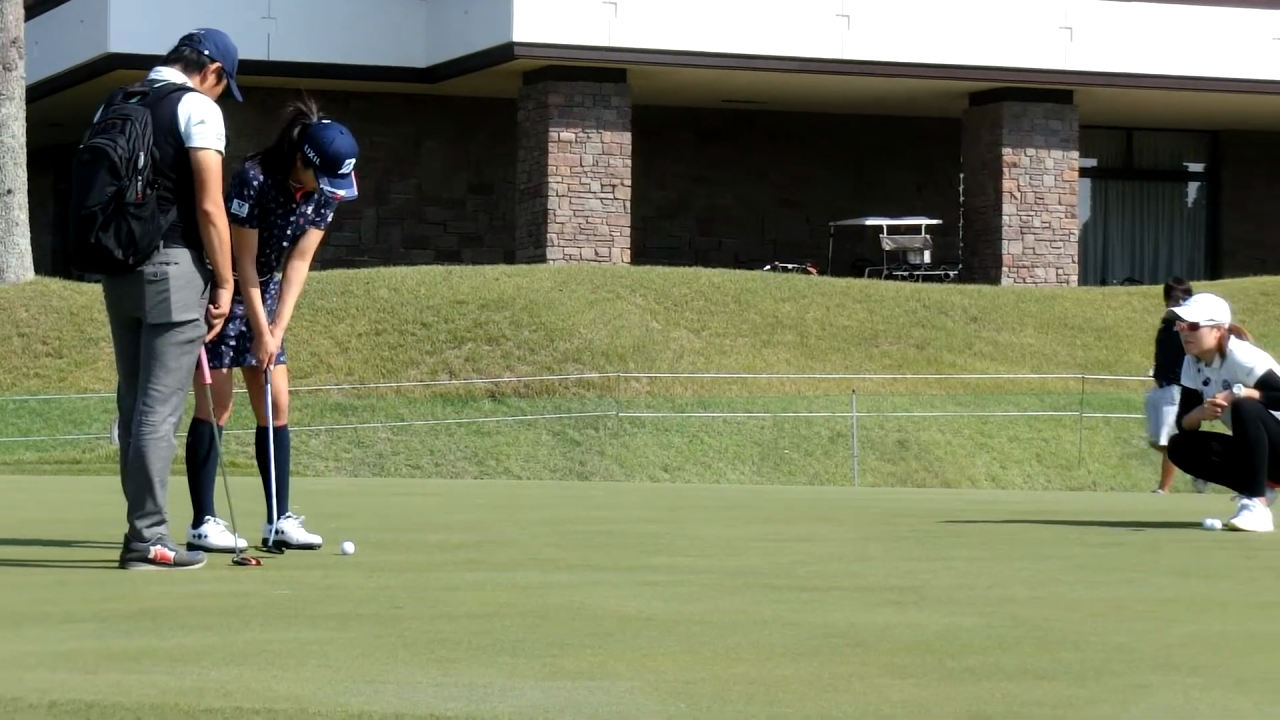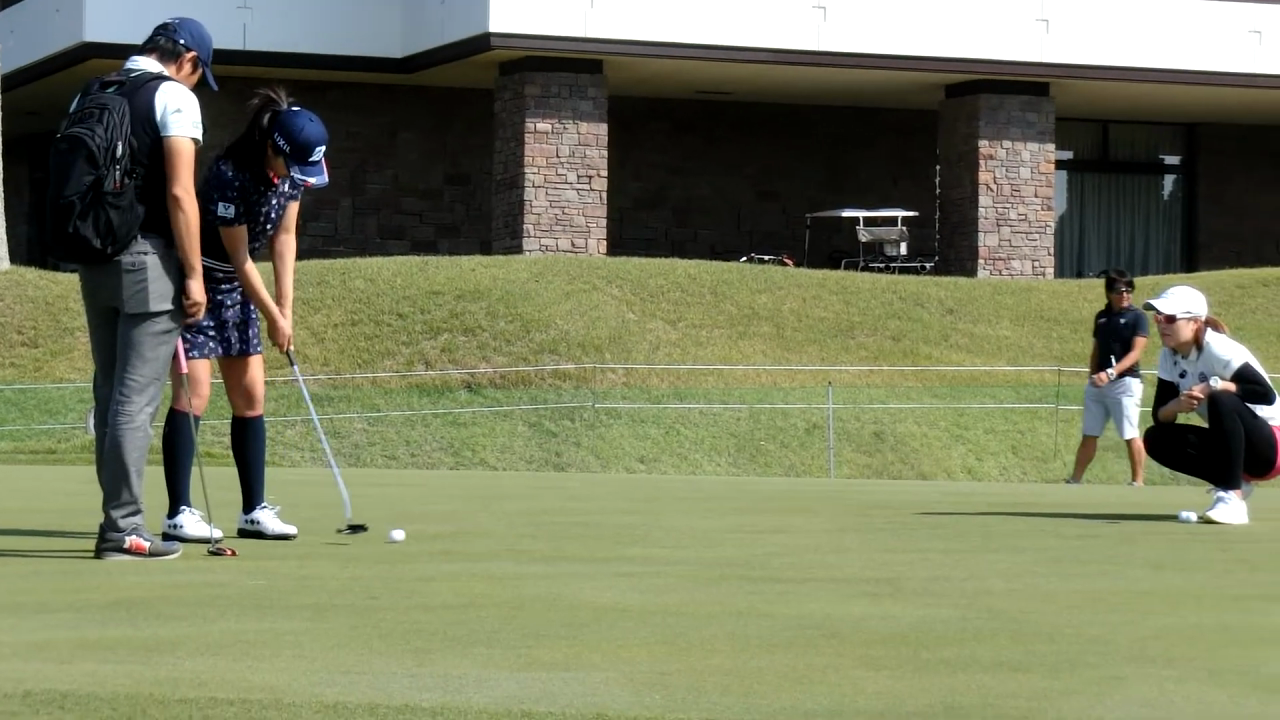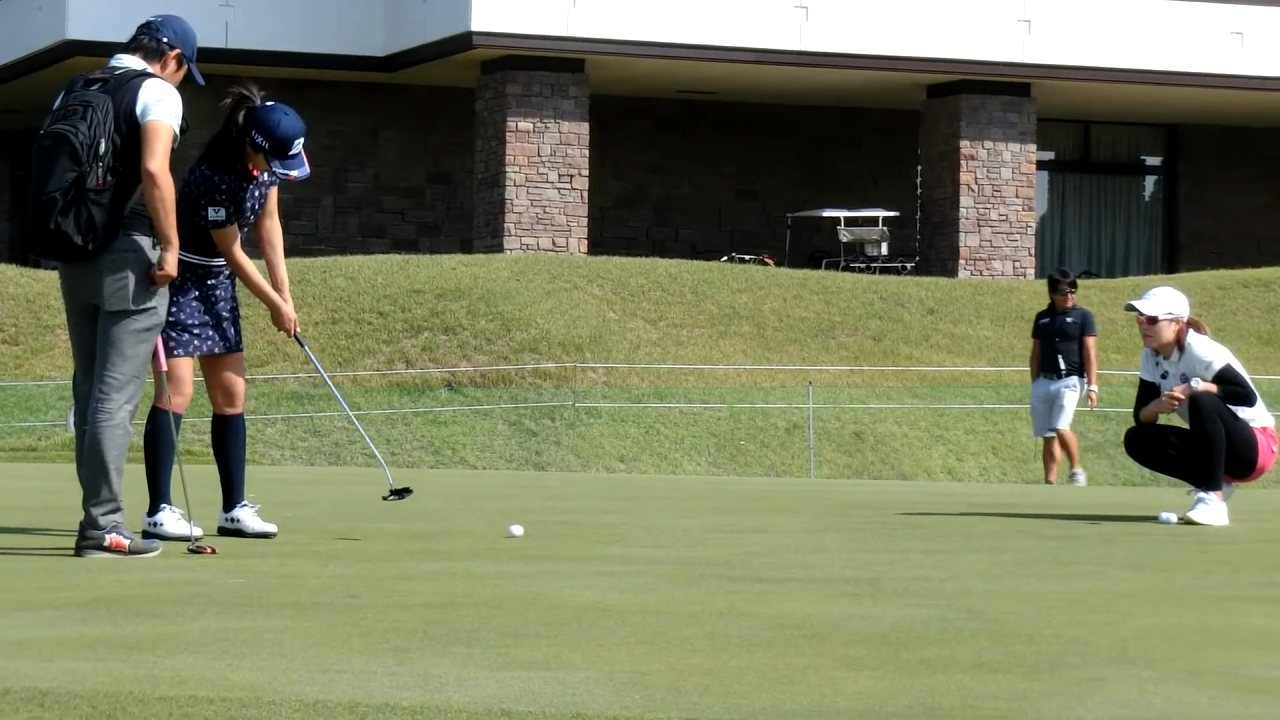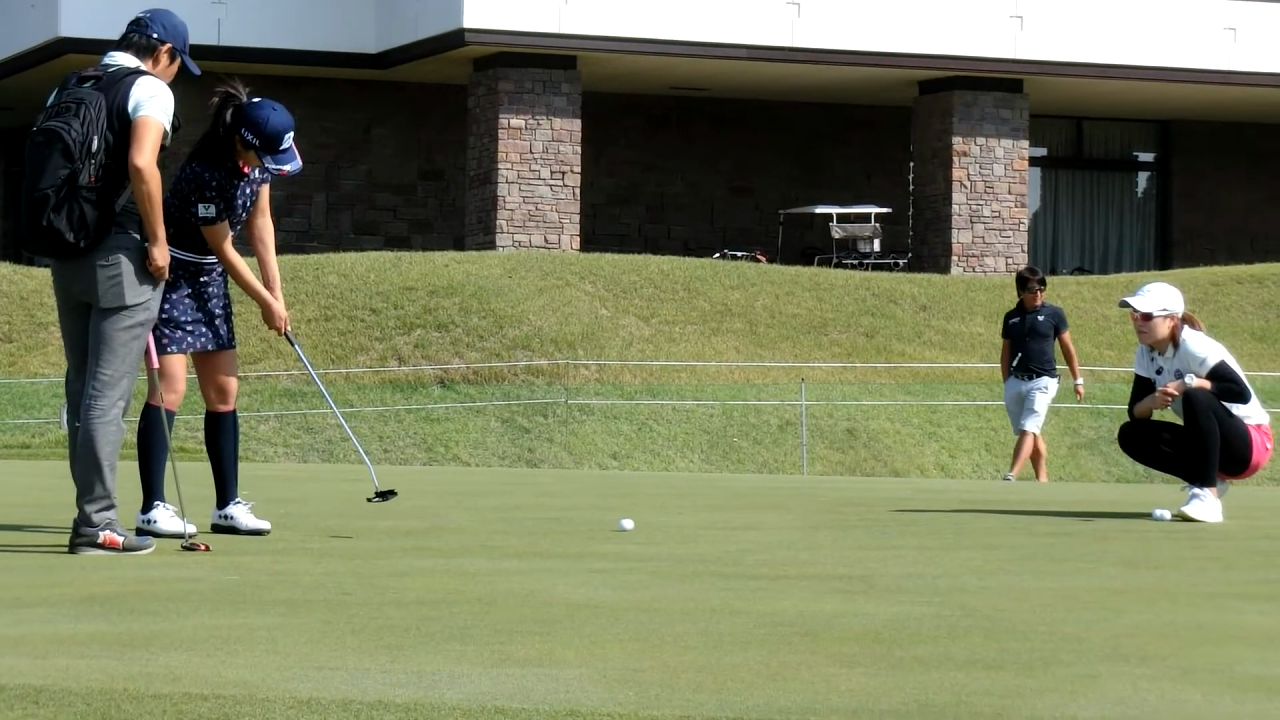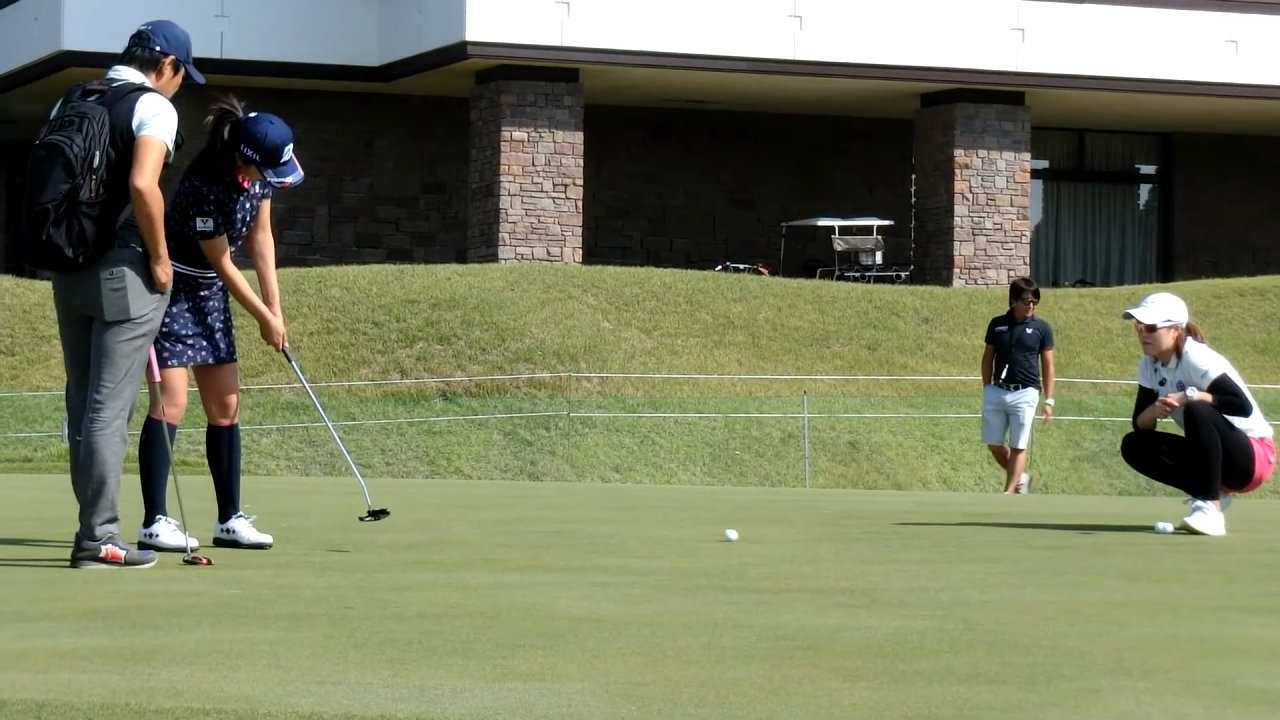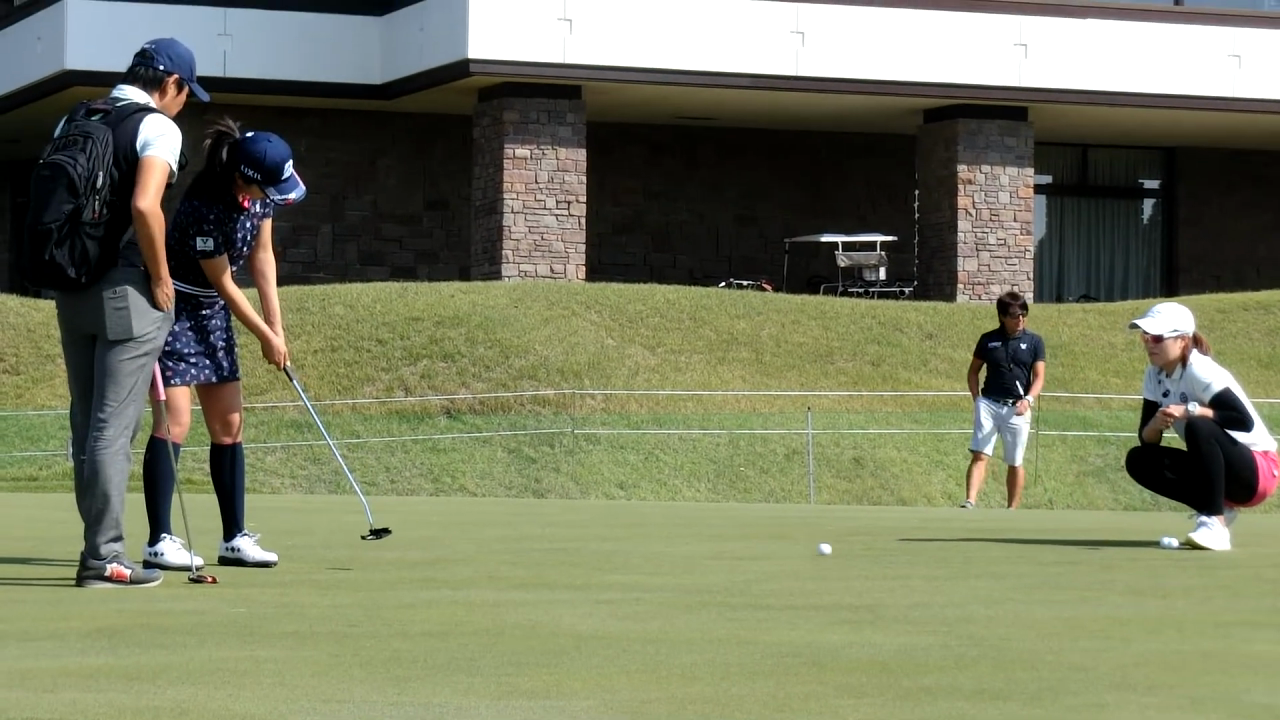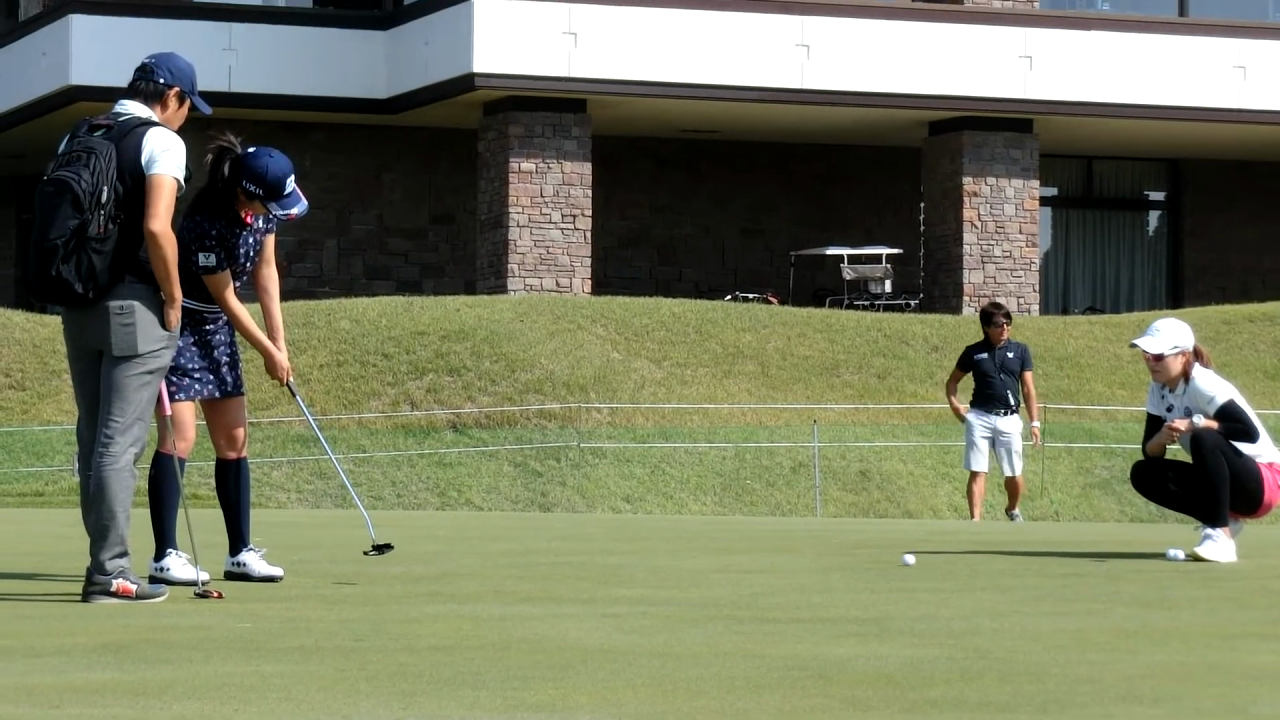
dt=0.3s
person 1, frame 1
right shoulder: (198, 107)
right elbow: (209, 207)
right wrist: (225, 284)
left hip: (119, 268)
right hip: (172, 266)
left knee: (134, 404)
right knee: (159, 408)
left ankle: (144, 527)
right ankle: (148, 539)
person 1, frame 2
right shoulder: (175, 96)
right elbow: (179, 193)
right wrist: (194, 273)
left hip: (96, 259)
right hip: (148, 257)
left knee: (110, 393)
right knee: (135, 398)
left ankle: (117, 517)
right ankle: (122, 528)
person 1, frame 3
right shoulder: (157, 91)
right elbow: (154, 169)
right wrist: (170, 248)
left hip: (75, 256)
right hip: (127, 255)
left knee: (90, 392)
right knee: (115, 396)
left ankle: (99, 515)
right ankle: (103, 527)
person 1, frame 4
right shoulder: (149, 88)
right elbow: (141, 164)
right wrist: (158, 241)
left hip: (68, 253)
right hip: (119, 254)
left knee: (82, 389)
right knee: (106, 394)
left ankle: (92, 512)
right ankle: (96, 524)
person 1, frame 5
left shoulder: (71, 102)
right shoulder: (154, 105)
right elbow: (141, 184)
right wrist: (160, 258)
left hip: (69, 268)
right hip: (122, 268)
left knee: (83, 403)
right knee: (109, 408)
left ankle: (95, 526)
right ankle: (99, 538)
person 1, frame 6
left shoulder: (74, 121)
right shoulder: (157, 126)
right elbow: (144, 206)
right wrist: (161, 280)
left hip: (72, 288)
right hip: (125, 289)
left knee: (87, 422)
right knee: (112, 426)
left ankle: (99, 544)
right ankle: (104, 556)
person 1, frame 7
right shoulder: (161, 139)
right elbow: (156, 228)
right wrist: (173, 300)
left hip: (79, 304)
right hip: (131, 303)
left knee: (93, 438)
right knee: (119, 441)
left ankle: (106, 560)
right ankle: (109, 571)
person 2, frame 1
left shoulder: (324, 193)
right shoulder: (253, 178)
left elbow: (298, 262)
right elbow: (244, 261)
left wrist: (278, 329)
right wrist: (263, 330)
left hip: (263, 291)
left knee: (276, 406)
right knee: (216, 403)
left ankle: (279, 519)
right ankle: (203, 522)
person 2, frame 2
left shoulder: (293, 173)
right shoulder: (230, 174)
left elbow: (285, 236)
right elbow: (240, 256)
left wrist: (287, 307)
right wrist: (273, 315)
left hip: (238, 285)
right hip: (196, 281)
left knee: (251, 397)
right knee: (194, 394)
left ankle: (255, 509)
right ankle: (179, 513)
person 2, frame 3
left shoulder: (268, 162)
right shoulder: (214, 176)
left elbow: (269, 222)
right elbow: (234, 252)
left wrist: (285, 291)
right wrist: (274, 305)
left hip: (218, 281)
right hip: (181, 279)
left knee: (231, 395)
right knee: (177, 392)
left ankle: (235, 509)
right ankle: (159, 511)
person 2, frame 4
left shoulder: (258, 158)
right shoulder: (204, 172)
left elbow: (261, 221)
right elbow: (225, 250)
left wrist: (277, 289)
right wrist: (266, 303)
left hip: (210, 278)
right hip: (173, 276)
left knee: (224, 392)
right knee: (170, 389)
left ankle: (228, 506)
right ankle: (152, 508)
person 2, frame 5
left shoulder: (260, 173)
right shoulder: (204, 186)
left elbow: (261, 236)
right elbow: (223, 263)
left wrist: (275, 306)
right wrist: (265, 318)
left hip: (211, 293)
right hip: (174, 289)
left knee: (225, 406)
right knee: (171, 403)
left ankle: (230, 519)
right ankle: (154, 522)
person 2, frame 6
left shoulder: (260, 192)
right shoulder: (204, 206)
left elbow: (262, 255)
right elbow: (224, 283)
left wrist: (277, 325)
right wrist: (266, 338)
left hip: (213, 312)
right hip: (176, 308)
left knee: (229, 424)
right knee: (175, 421)
left ankle: (235, 537)
right ankle: (160, 540)
person 2, frame 7
left shoulder: (264, 208)
right shoulder: (207, 222)
left elbow: (265, 269)
right elbow: (227, 298)
left wrist: (280, 341)
right wrist: (269, 353)
left hip: (217, 327)
right hip: (179, 324)
left knee: (234, 439)
right knee: (180, 436)
left ankle: (241, 552)
right ankle: (165, 556)
person 3, frame 1
left shoulder: (1242, 357)
right shoulder: (1191, 364)
right elbow: (1183, 424)
left wrist: (1237, 392)
right wrist: (1199, 413)
right hip: (1255, 453)
left knee: (1245, 408)
right knee: (1180, 446)
left ankle: (1256, 505)
right ankle: (1258, 491)
person 3, frame 2
left shoulder: (1219, 349)
right shoulder: (1168, 356)
right elbow: (1159, 416)
left wrist: (1213, 385)
right wrist: (1176, 405)
right hip: (1234, 445)
left knee: (1222, 400)
right knee: (1156, 438)
left ankle: (1233, 498)
right ankle: (1234, 482)
person 3, frame 3
left shoulder: (1200, 351)
right shoulder: (1150, 357)
left elbow: (1248, 396)
right elbow: (1140, 416)
left wrist: (1194, 386)
right wrist: (1157, 406)
right hip: (1215, 447)
left knee: (1202, 401)
right knee: (1137, 439)
left ankle: (1214, 500)
right ankle: (1215, 485)
person 3, frame 4
left shoulder: (1195, 346)
right shoulder: (1145, 353)
left elbow: (1242, 393)
right elbow: (1135, 412)
left wrist: (1188, 382)
right wrist: (1151, 401)
right hip: (1209, 442)
left knee: (1196, 397)
right knee: (1130, 435)
left ankle: (1208, 497)
right ankle: (1209, 482)
person 3, frame 5
left shoulder: (1197, 358)
right shoulder: (1150, 363)
left elbow: (1243, 406)
right elbow: (1139, 424)
left wrist: (1189, 395)
right wrist: (1152, 411)
right hip: (1214, 456)
left knee: (1198, 411)
right knee: (1134, 445)
left ankle: (1210, 509)
right ankle: (1212, 495)
person 3, frame 6
left shoulder: (1200, 371)
right shoulder: (1155, 375)
left elbow: (1244, 421)
right elbow: (1147, 440)
left wrist: (1190, 410)
right wrist: (1155, 423)
right hip: (1216, 469)
left knee: (1199, 426)
right knee: (1138, 460)
left ankle: (1215, 524)
right ankle: (1218, 507)
person 3, frame 7
left shoulder: (1203, 384)
right shoulder: (1159, 390)
left elbow: (1250, 432)
right elbow: (1150, 453)
left wrist: (1195, 422)
right wrist: (1160, 438)
right hip: (1222, 482)
left knee: (1204, 439)
right knee: (1143, 473)
left ankle: (1221, 537)
right ankle: (1225, 521)
person 4, frame 1
right shoulder: (1166, 322)
left hip: (1176, 390)
right hip: (1159, 389)
left knee: (1165, 442)
right knee: (1156, 440)
left ankle: (1163, 491)
person 4, frame 2
left shoulder: (1138, 317)
right shoulder: (1101, 317)
left elbow: (1136, 352)
left wrist: (1110, 372)
right wrist: (1091, 377)
left hip: (1125, 383)
right hip: (1098, 383)
left knee: (1130, 435)
right knee: (1089, 435)
left ankle: (1137, 484)
right ankle: (1075, 482)
person 4, frame 3
left shoulder: (1083, 316)
right shoulder: (1042, 317)
left elbow: (1090, 353)
left wrist: (1092, 387)
right wrist: (1034, 382)
left hip: (1069, 381)
right hip: (1043, 382)
left knee: (1061, 428)
right knee: (1048, 436)
left ankle: (1076, 469)
right ankle: (1050, 485)
person 4, frame 4
left shoulder: (1054, 314)
right shoulder: (1010, 317)
left elbow: (1068, 348)
left wrist: (1078, 380)
right wrist: (1006, 382)
left hip: (1042, 381)
right hip: (1016, 382)
left knee: (1027, 431)
right knee: (1032, 433)
left ankle: (1010, 478)
right ankle: (1042, 481)
person 4, frame 5
left shoulder: (1042, 328)
right shoulder: (997, 324)
left elbow: (1048, 366)
right elbow: (987, 359)
left wrist: (1048, 400)
right wrist: (987, 388)
left hip: (1025, 394)
right hip: (996, 392)
left knee: (1018, 447)
right knee: (994, 444)
left ankle: (1009, 494)
right ankle: (1020, 477)
person 4, frame 6
left shoulder: (1034, 342)
right shoulder: (987, 340)
left elbow: (1039, 377)
right elbow: (973, 371)
left wrist: (1028, 400)
right wrist: (977, 399)
left hip: (1016, 409)
right hip: (989, 405)
left knee: (1015, 464)
right knee: (979, 455)
left ankle: (1012, 511)
right ankle: (970, 503)
person 4, frame 7
left shoulder: (1020, 351)
right shoulder: (973, 352)
left elbow: (1028, 388)
right elbow: (952, 381)
left wrist: (1035, 421)
right wrist: (955, 405)
left hip: (1010, 420)
right hip: (980, 418)
left knee: (1014, 474)
right knee: (977, 472)
left ankle: (1013, 510)
right ankle: (975, 521)
